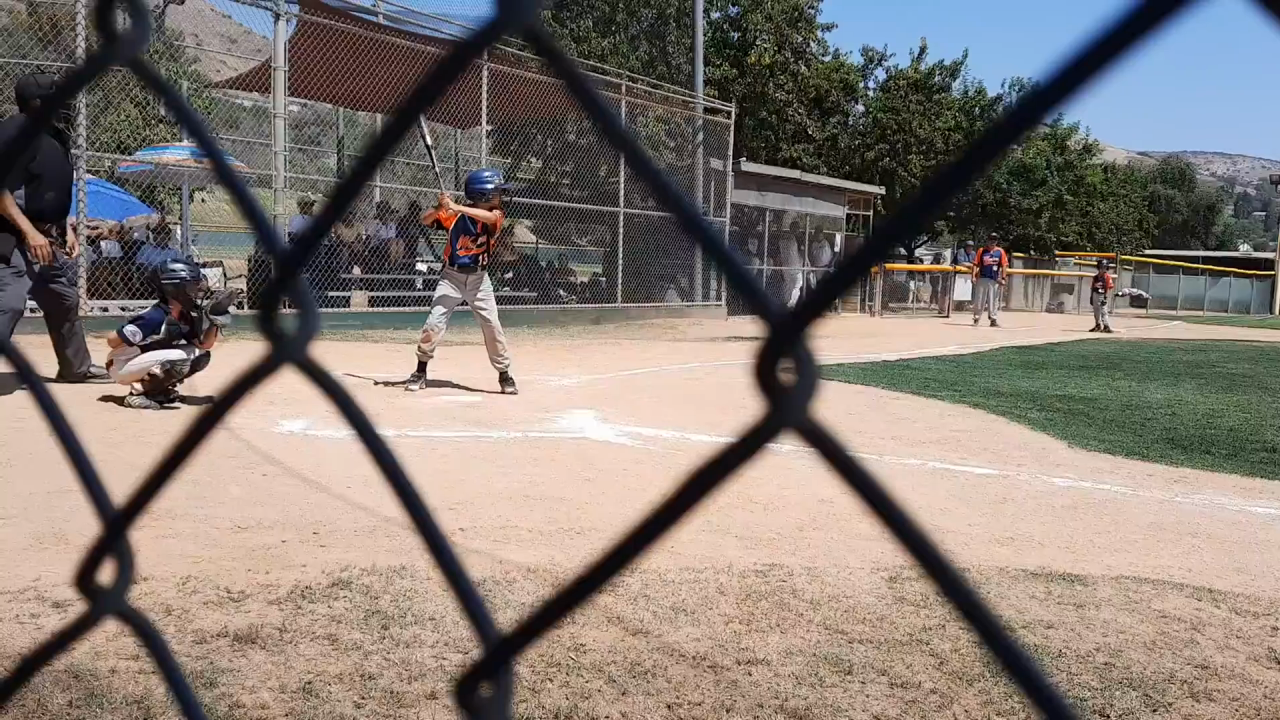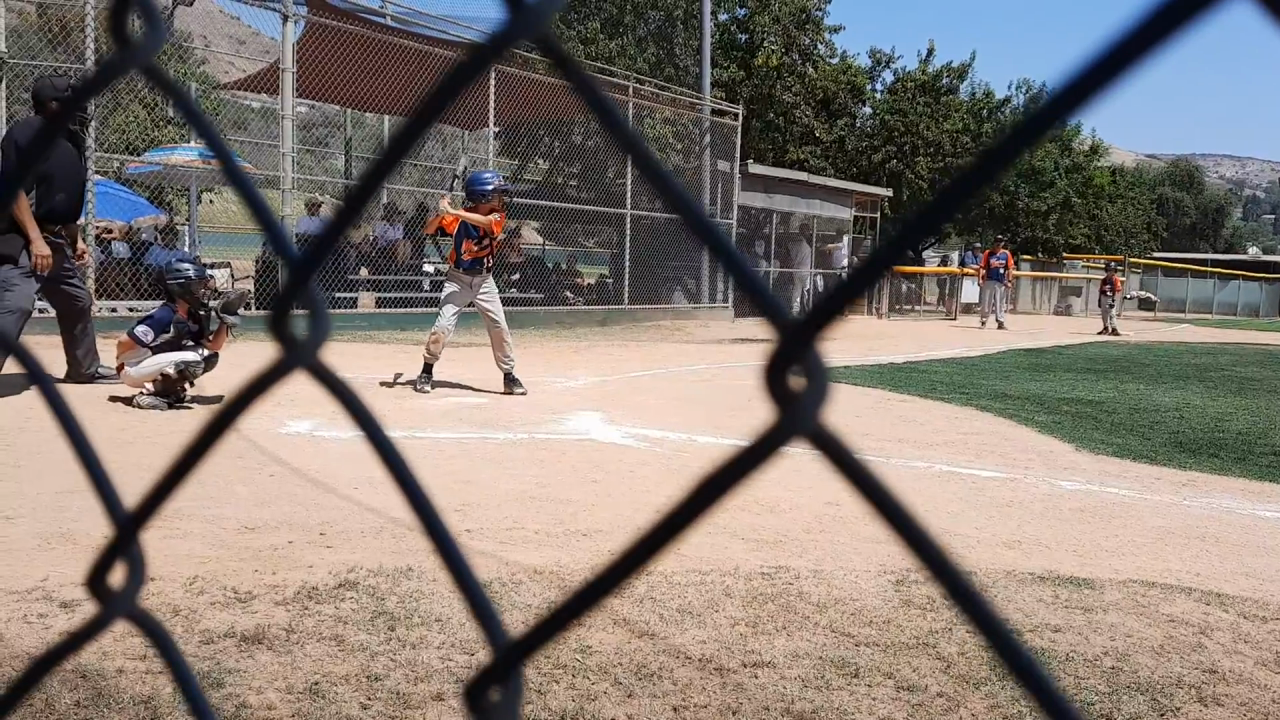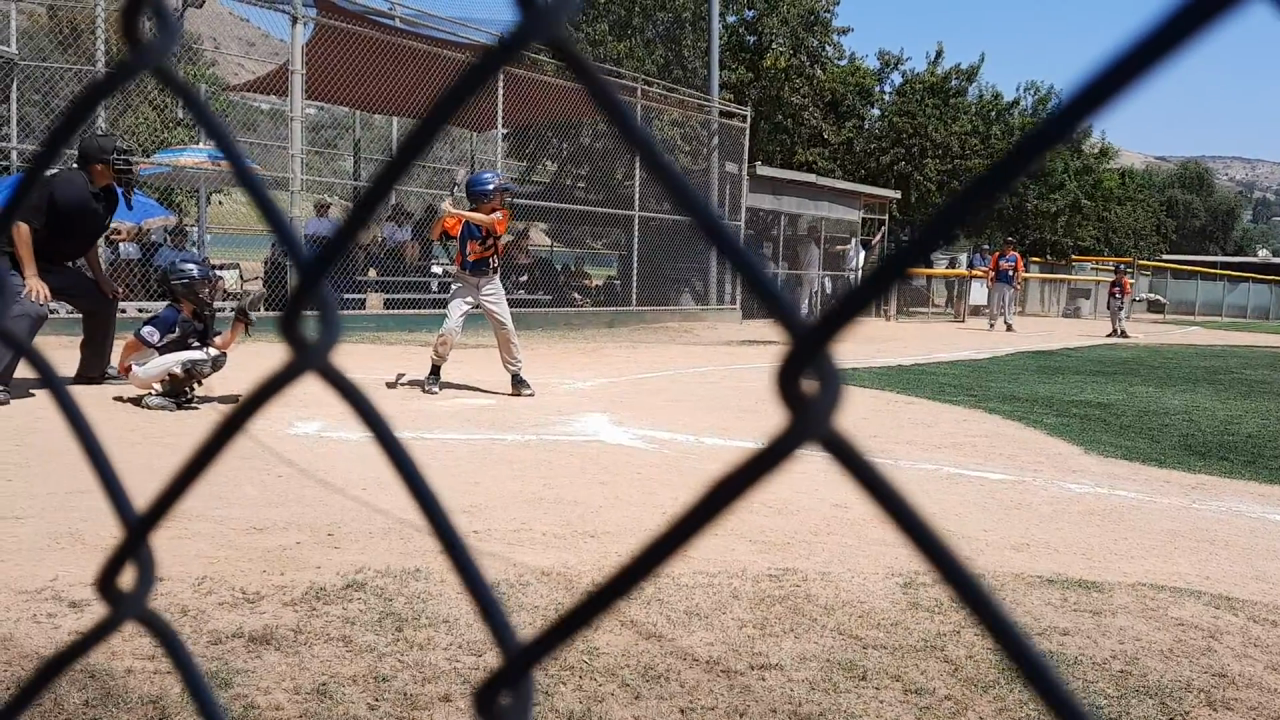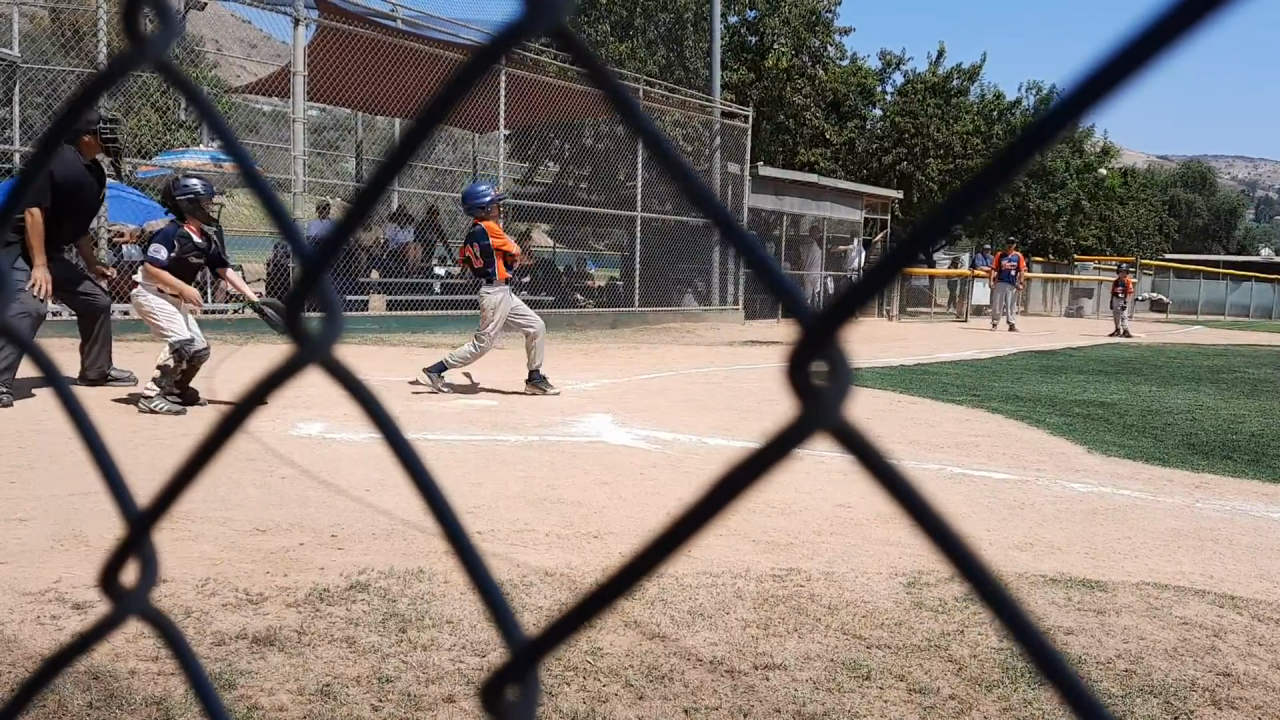
dt=1s
person 1, frame 1
left shoulder: (53, 136)
left wrist: (67, 230)
right wrist: (29, 231)
left hip: (47, 239)
left knee: (66, 301)
left ankle: (76, 367)
person 1, frame 2
left shoulder: (68, 139)
right shoulder: (27, 132)
left wrist: (76, 238)
right wrist: (35, 239)
left hip: (56, 241)
left knee: (78, 301)
left ankle: (85, 367)
person 1, frame 3
left shoulder: (109, 196)
right shoulder: (64, 185)
left wrist: (100, 278)
right wrist: (31, 276)
left hip: (53, 263)
left knee: (104, 300)
right knee: (31, 307)
left ankle: (93, 370)
person 1, frame 4
left shoulder: (96, 173)
right shoulder: (58, 162)
right elbow: (33, 212)
left wrist: (92, 264)
right wrist: (39, 266)
left hip: (52, 253)
left knee: (96, 300)
right knee: (30, 306)
left ankle: (97, 370)
person 2, frame 1
left shoulder: (497, 214)
right shoulder: (455, 214)
left elbow: (490, 217)
right elbow: (426, 221)
left wrist: (457, 208)
right wrist: (441, 207)
left hip: (479, 279)
right hip: (452, 276)
left knee: (493, 326)
right knee: (434, 324)
left ankle: (504, 375)
right ankle: (420, 371)
person 2, frame 2
left shoulder: (498, 217)
right shoulder: (458, 217)
left elbow: (484, 222)
right elbow: (429, 230)
left wrist: (452, 212)
right wrist: (441, 212)
left hip: (484, 281)
right hip: (458, 279)
left knee: (500, 327)
right knee: (443, 326)
left ankle: (509, 376)
right ankle: (426, 372)
person 2, frame 3
left shoulder: (501, 216)
right shoulder: (461, 219)
left elbow: (487, 221)
right elbow: (434, 236)
left wrist: (454, 212)
right wrist: (445, 215)
left hip: (490, 282)
right hip: (464, 281)
left knee: (506, 329)
right knee: (450, 328)
left ankle: (516, 378)
right ankle: (434, 374)
person 2, frame 4
left shoulder: (472, 233)
right shoulder: (488, 227)
left elbow: (463, 261)
right elbow: (515, 254)
right wrist: (515, 255)
left hip: (500, 292)
right hip: (495, 293)
left knee: (536, 327)
right knee: (482, 344)
left ankle: (535, 378)
right ankle: (433, 372)
person 3, frame 1
left shoulder: (185, 317)
right shoulder: (155, 317)
left elbow: (204, 345)
right elbow: (112, 340)
left wrist: (215, 322)
left hip: (145, 361)
right hip: (123, 368)
left knee: (201, 355)
right knee: (178, 360)
left ankle: (159, 389)
right ankle: (138, 392)
person 3, frame 2
left shoulder: (193, 317)
right shoulder: (164, 316)
left elbow: (213, 346)
right elbow: (124, 342)
left wrist: (225, 320)
right wrist: (123, 363)
left hip: (158, 364)
right hip: (133, 370)
left knee: (209, 356)
right knee: (191, 361)
left ankle: (167, 390)
right ankle: (148, 393)
person 3, frame 3
left shoulder: (199, 317)
right shoulder: (169, 317)
left elbow: (222, 344)
right elbow: (132, 344)
left wrist: (240, 318)
right wrist: (123, 367)
left hip: (164, 365)
right hip: (142, 370)
left knee: (217, 357)
right knee: (200, 361)
left ankle: (176, 390)
right ankle: (157, 394)
person 3, frame 4
left shoulder: (209, 239)
right shoulder: (171, 233)
left elbow: (225, 271)
right elbow: (151, 268)
left wrist: (252, 297)
right wrist: (184, 288)
left hip: (174, 298)
right hip: (149, 293)
left knee: (199, 349)
right knee: (182, 342)
left ankle: (176, 390)
right ankle: (152, 395)
